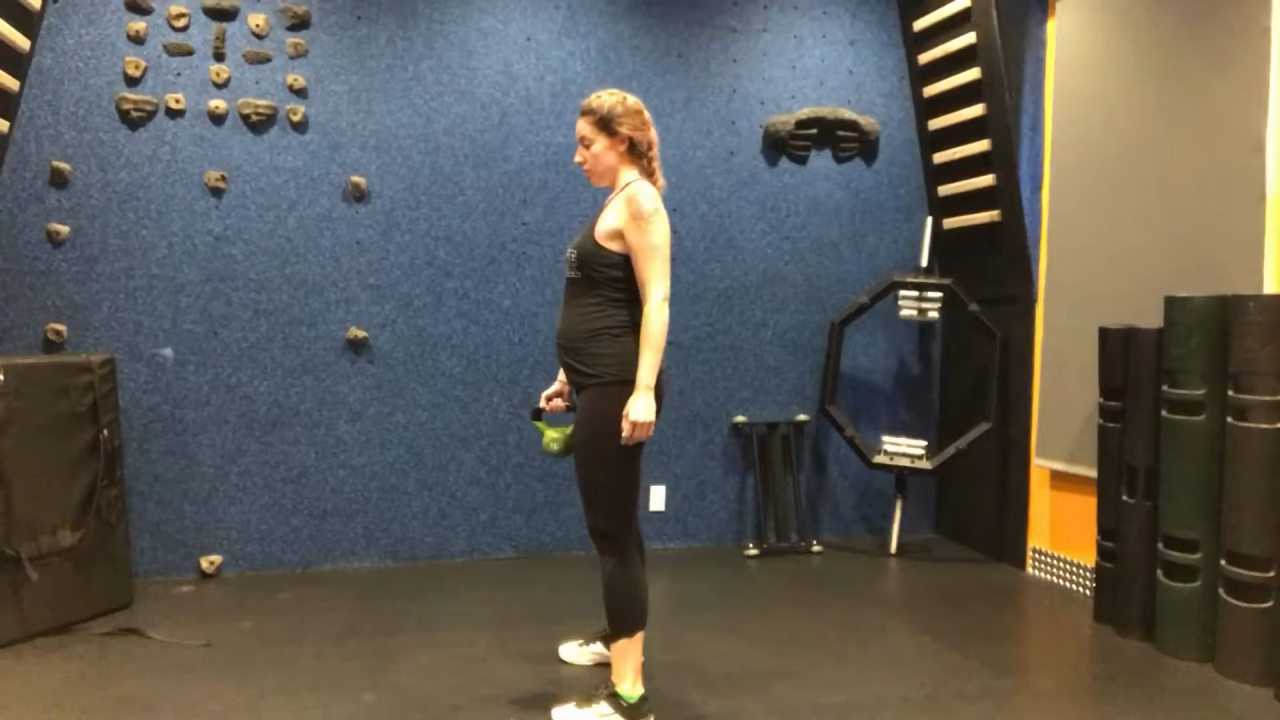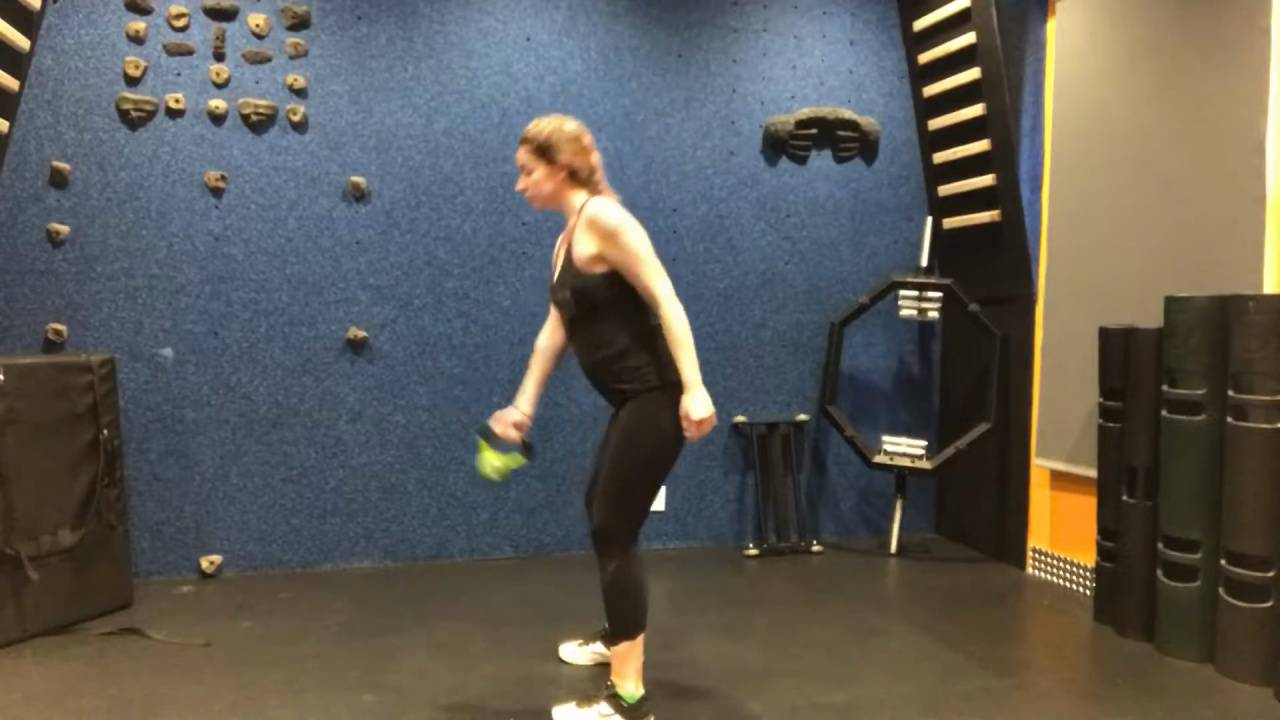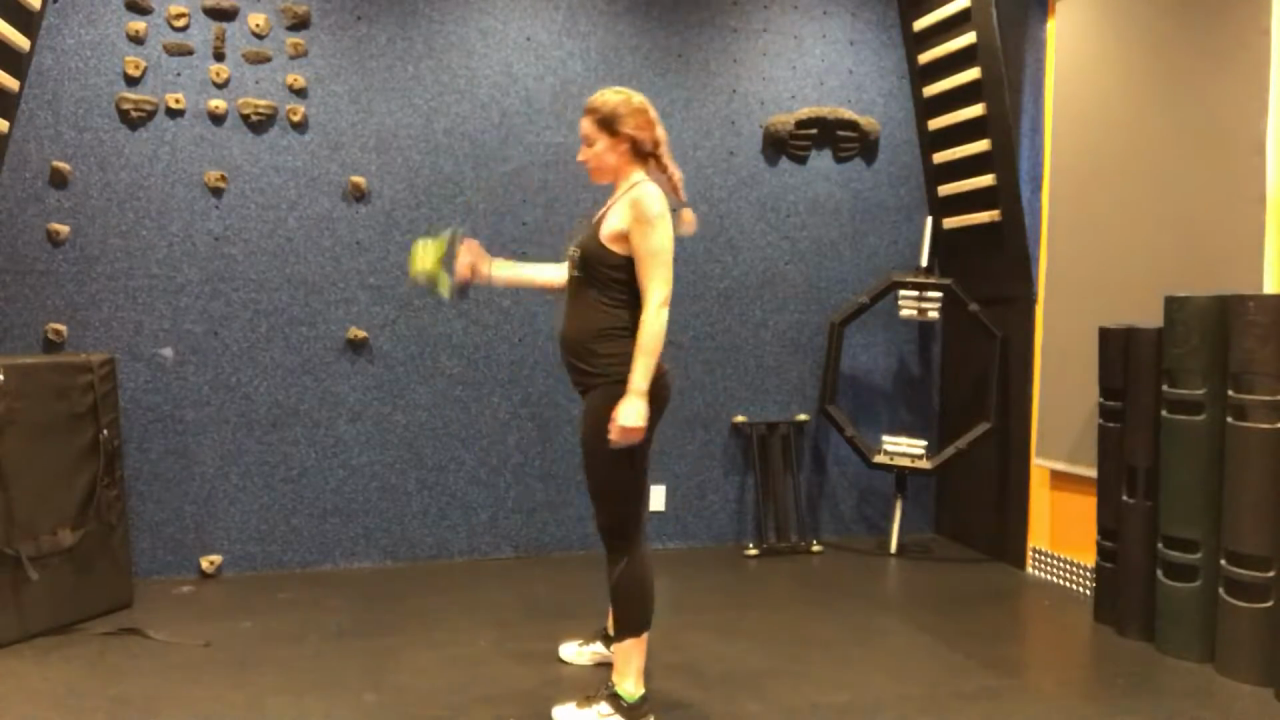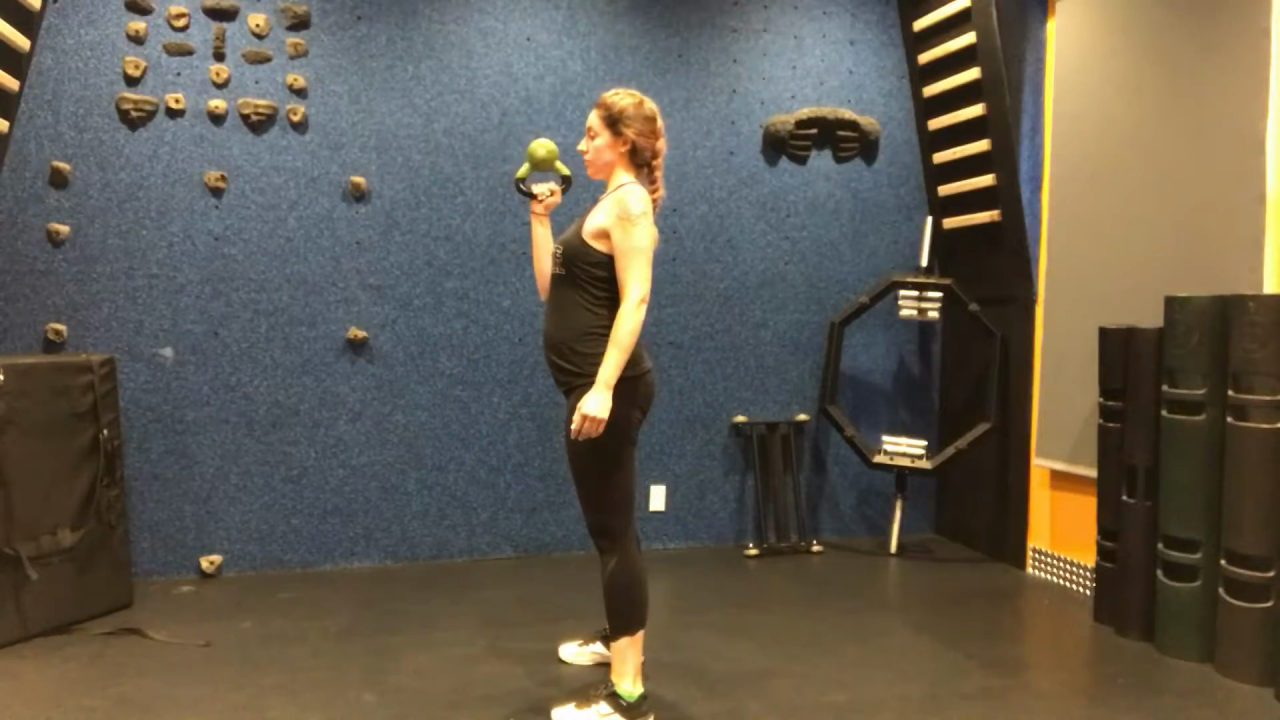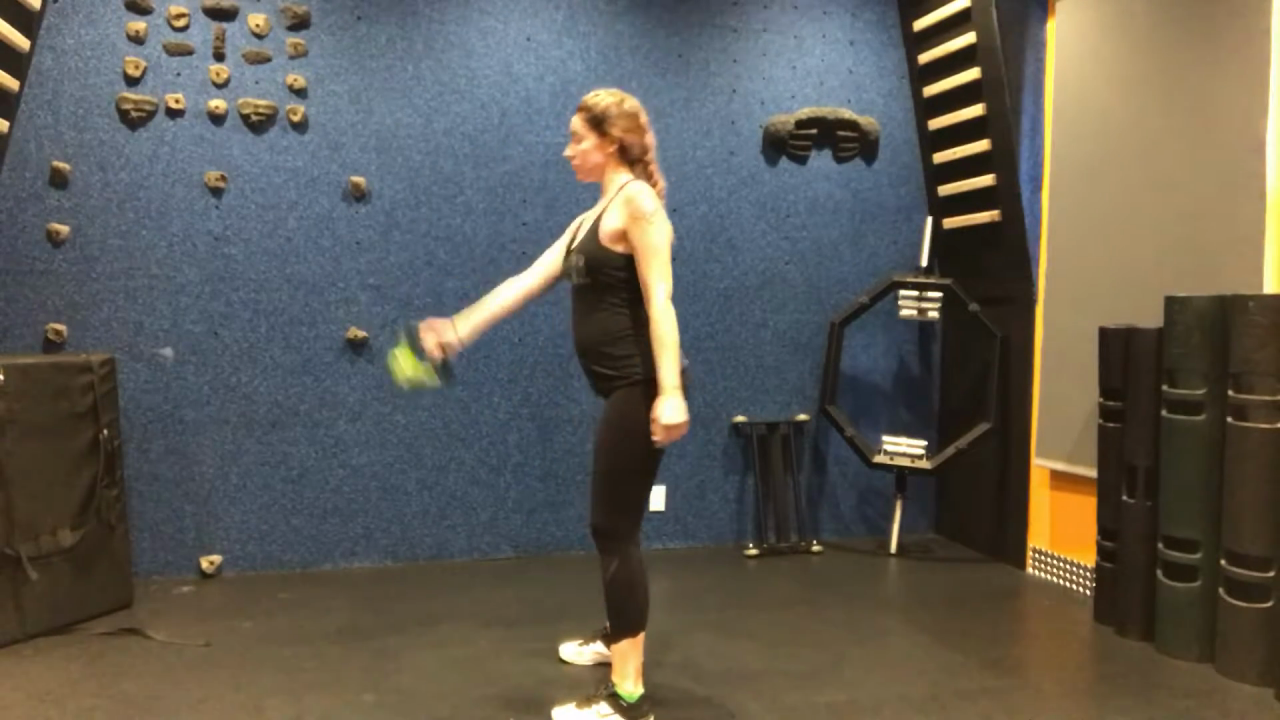
dt=1s
person 1, frame 1
left shoulder: (639, 201)
right shoulder: (614, 204)
left elbow: (656, 302)
left wrist: (644, 391)
right wrist: (566, 379)
left hip: (617, 389)
right hip: (595, 385)
left knee: (612, 530)
right knee: (610, 524)
right ankle: (618, 637)
person 1, frame 2
left shoulder: (603, 220)
right shoulder: (565, 234)
left elbow: (664, 300)
right elbow: (556, 326)
left wrist: (691, 389)
right wrist: (524, 406)
left hip: (658, 397)
right hip: (633, 398)
left knee: (612, 528)
right knee: (602, 513)
right ankle: (614, 635)
person 1, frame 3
left shoulder: (645, 200)
right shoulder: (617, 201)
left elbow: (656, 304)
right elbow: (571, 276)
left wrist: (637, 395)
right wrist: (490, 271)
left hip: (623, 387)
right hip: (600, 384)
left knee: (621, 529)
right knee: (611, 522)
right ankle: (616, 634)
person 1, frame 4
left shoulder: (629, 201)
right shoulder: (605, 204)
left elbow: (634, 301)
right elbow: (550, 288)
left wrist: (603, 388)
right wrist: (540, 218)
left hip: (608, 387)
right hip: (590, 383)
left knee: (612, 529)
right knee: (608, 524)
right ankle: (618, 636)
person 1, frame 5
left shoulder: (638, 201)
right shoulder: (595, 215)
left elbow: (660, 300)
right elbow: (531, 281)
left wrist: (671, 393)
right wrist: (459, 327)
left hip: (642, 391)
right hip: (619, 389)
left knee: (612, 529)
right knee: (608, 520)
right ankle: (611, 633)
